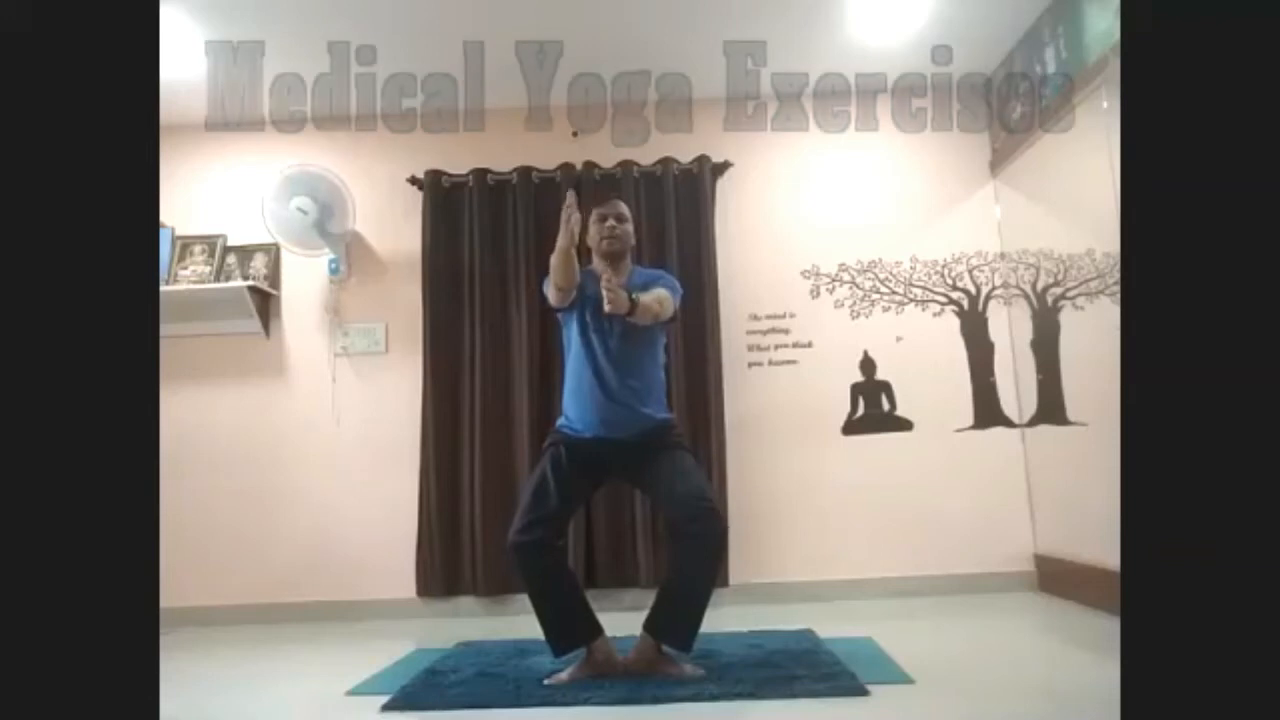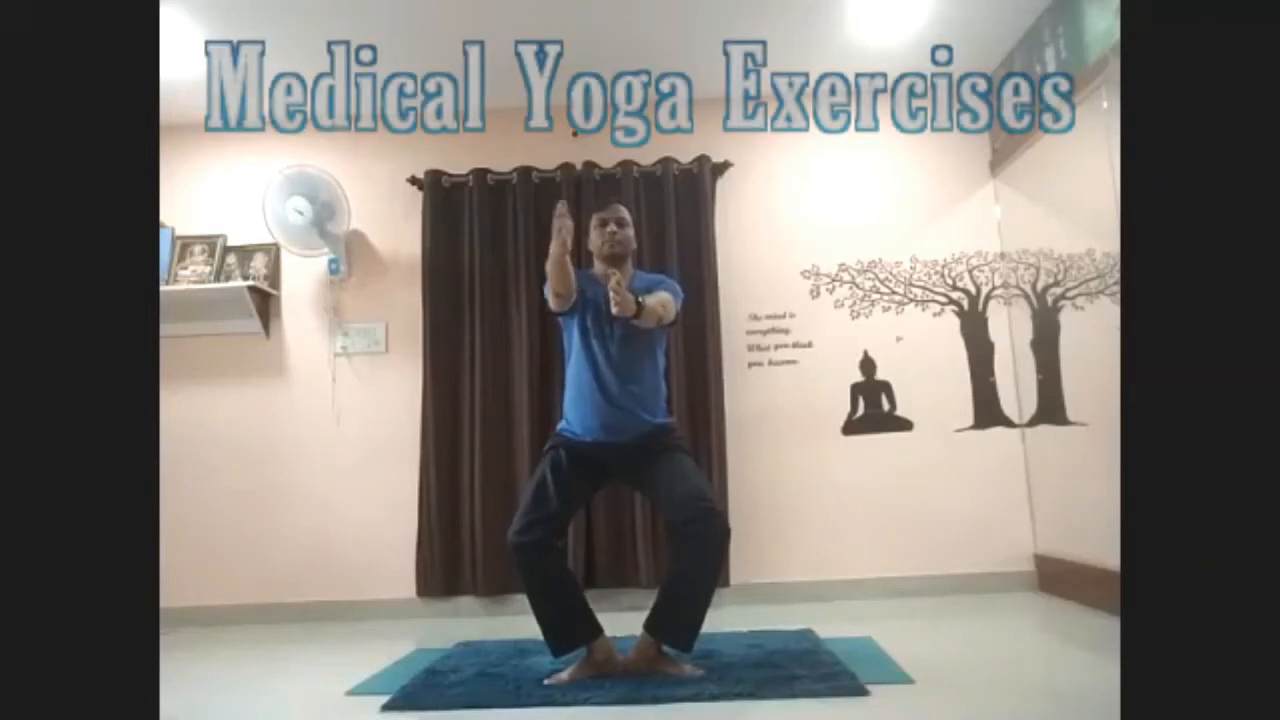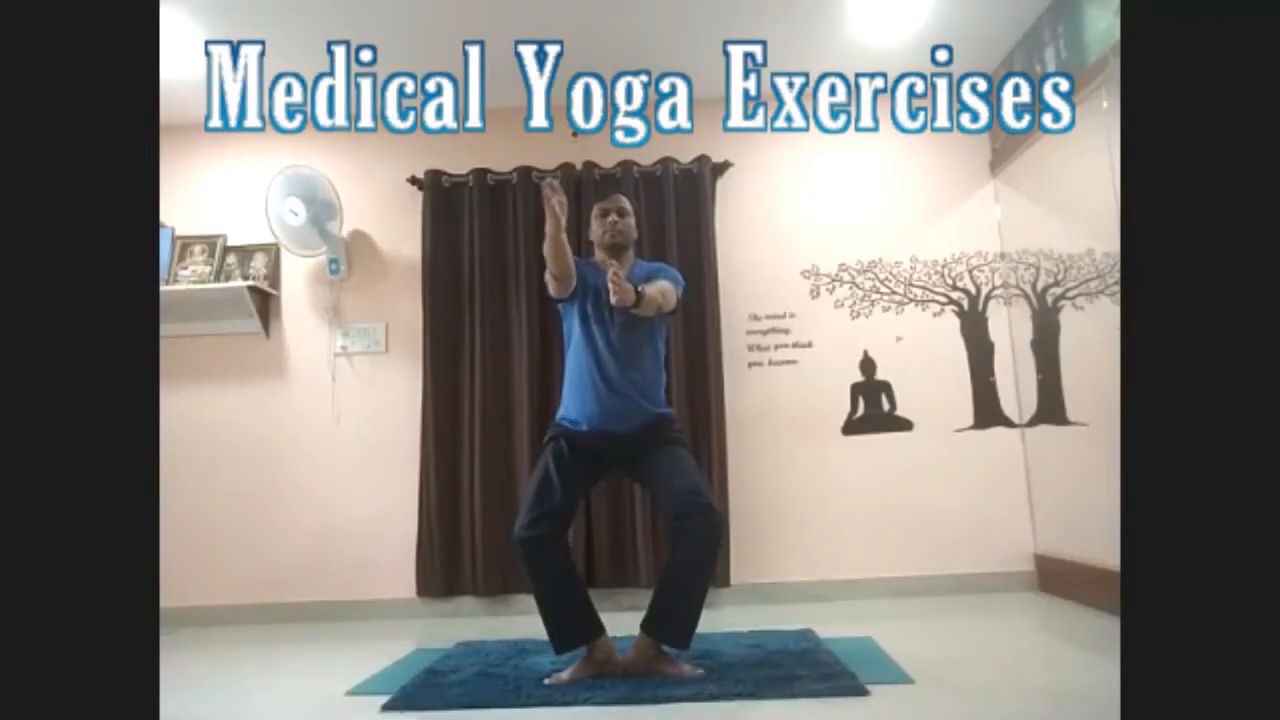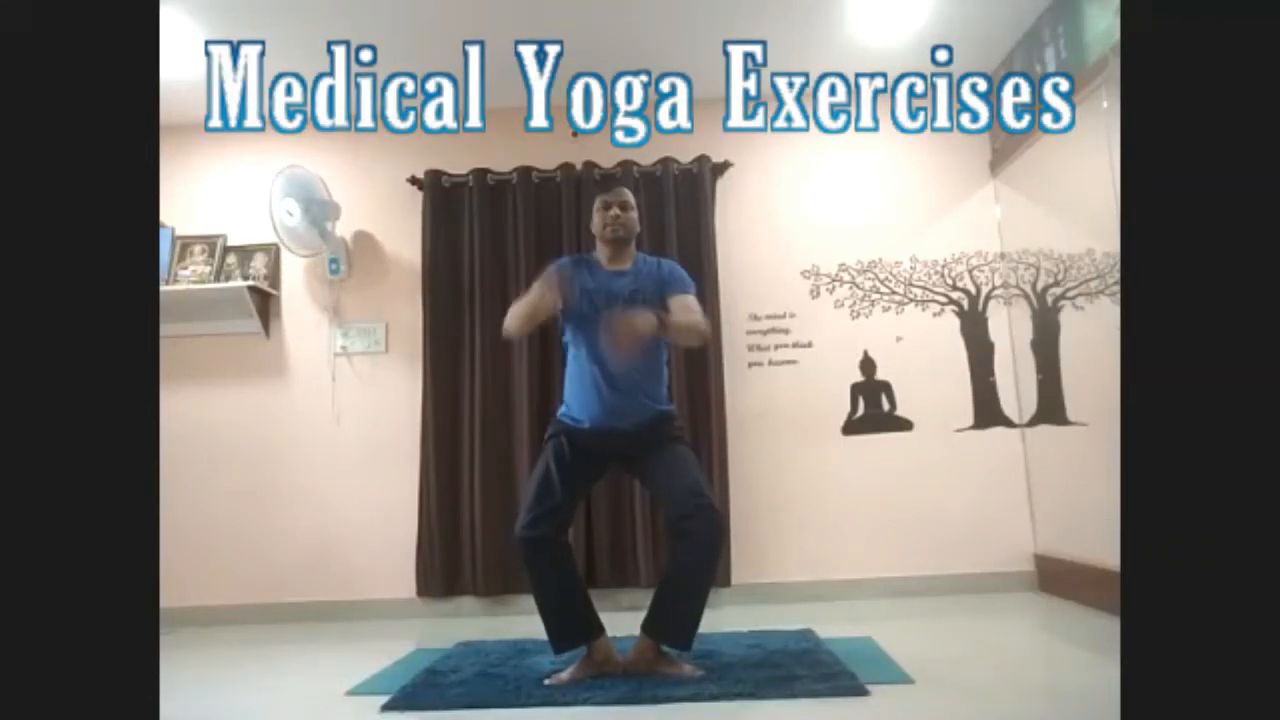
dt=0.7s
person 1, frame 1
left shoulder: (658, 281)
right shoulder: (573, 284)
left elbow: (657, 307)
right elbow: (560, 287)
left wrist: (627, 304)
right wrist: (564, 239)
left hip: (651, 434)
right hip: (578, 437)
left knee: (705, 526)
right knee: (527, 538)
left ankle: (653, 648)
right ankle: (595, 650)
person 1, frame 2
left shoulder: (659, 285)
right shoulder: (574, 288)
left elbow: (660, 311)
right elbow: (559, 290)
left wrist: (633, 307)
right wrist: (559, 246)
left hip: (650, 437)
right hip: (577, 440)
left knee: (708, 527)
right knee: (526, 539)
left ankle: (652, 647)
right ankle: (595, 649)
person 1, frame 3
left shoulder: (661, 274)
right shoulder: (576, 277)
left elbow: (659, 299)
right elbow: (558, 273)
left wrist: (632, 297)
right wrist: (554, 224)
left hip: (650, 429)
right hip: (577, 431)
left knee: (701, 520)
right knee: (533, 532)
left ankle: (651, 646)
right ankle: (595, 648)
person 1, frame 4
left shoulder: (666, 273)
right shoulder: (569, 272)
left elbow: (697, 328)
right elbow: (513, 326)
left wrist: (655, 323)
right wrist: (538, 299)
left hip: (652, 426)
right hip: (578, 428)
left knee: (702, 522)
right knee: (534, 531)
left ankle: (652, 646)
right ankle: (595, 648)
